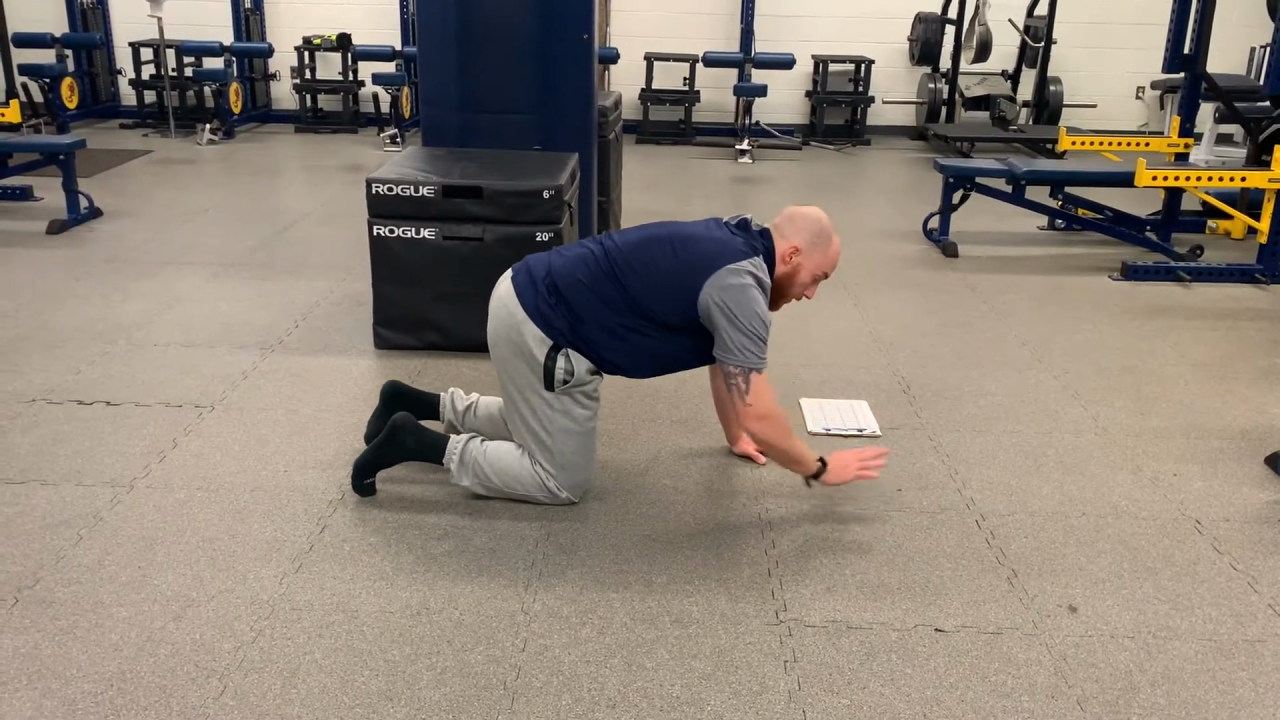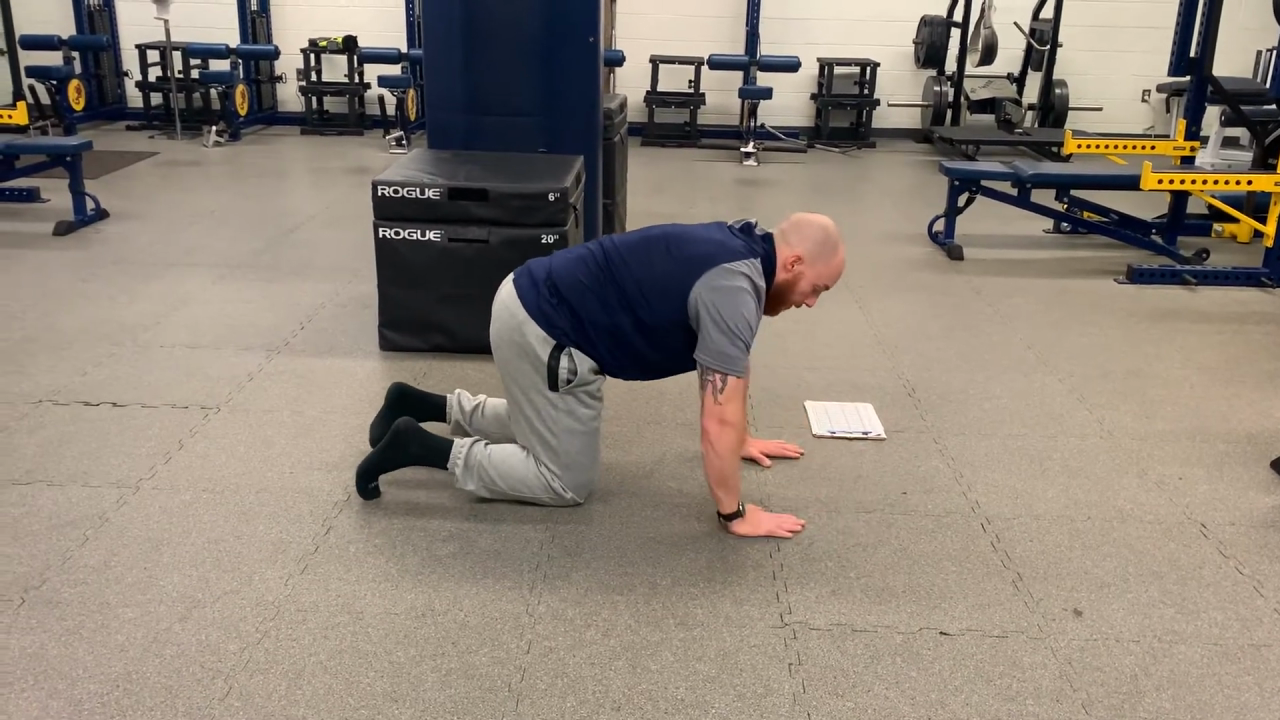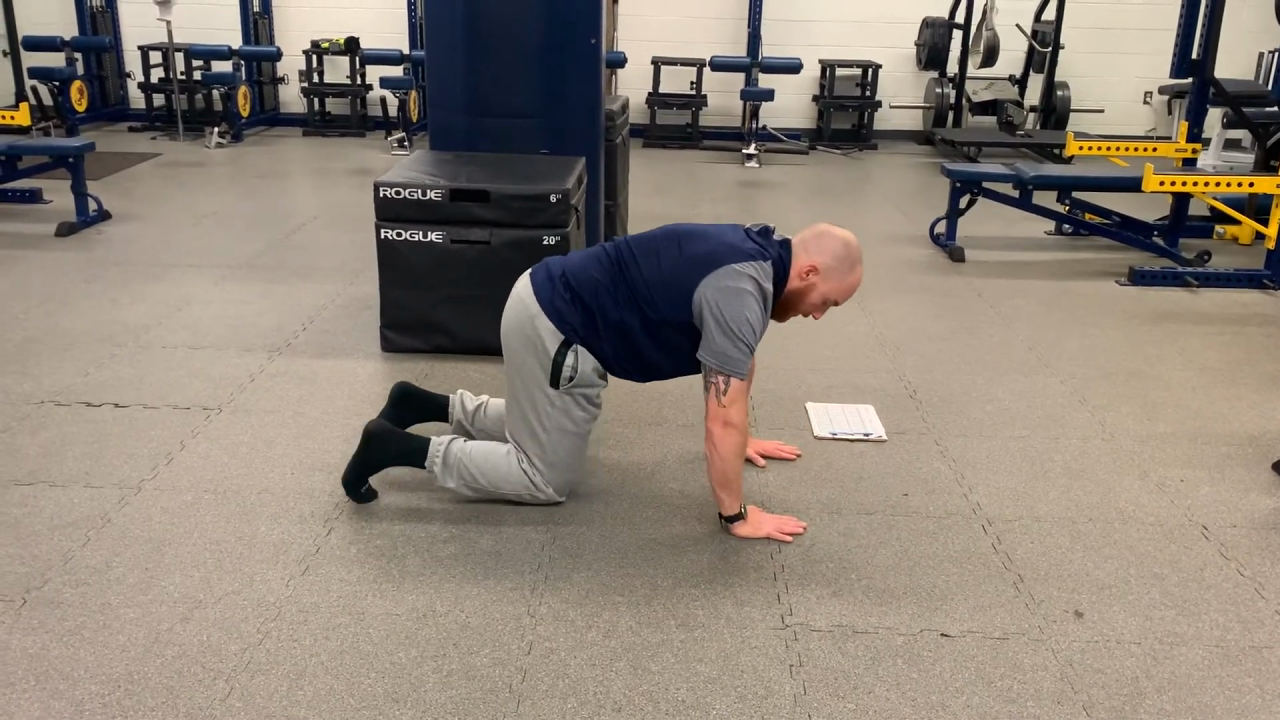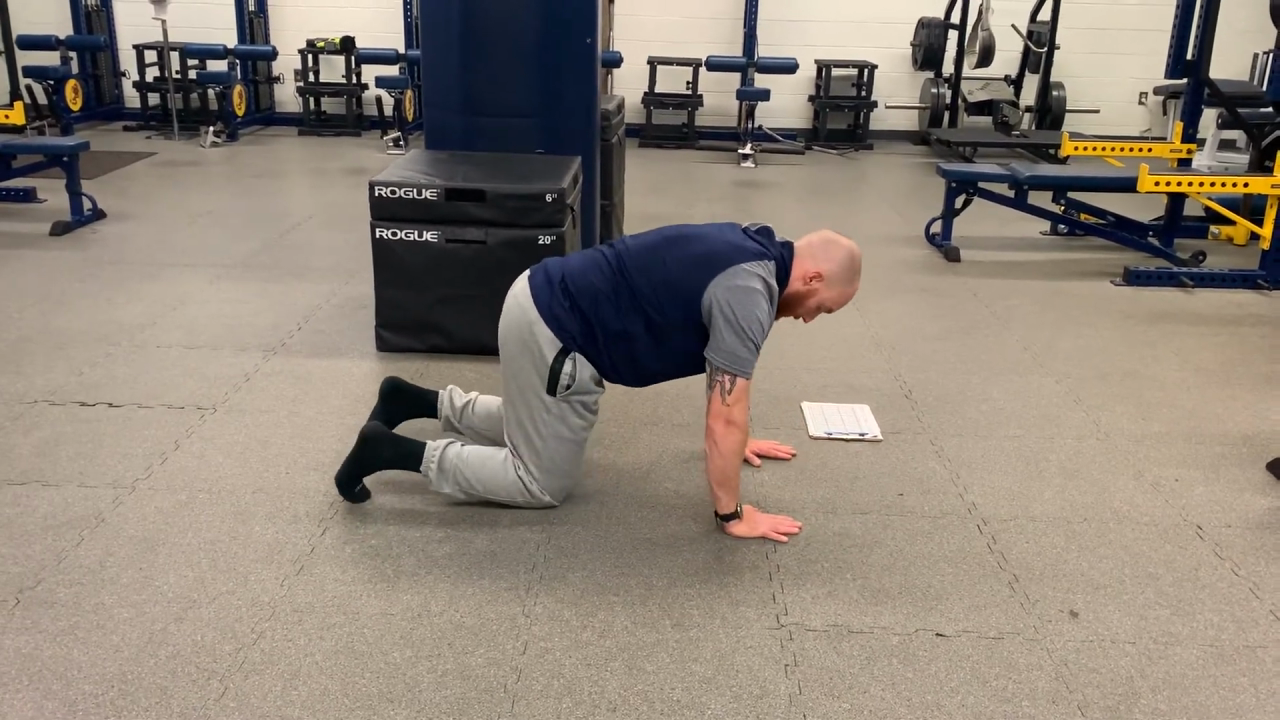
dt=0.5s
person 1, frame 1
left shoulder: (737, 245)
right shoulder: (738, 286)
left elbow: (723, 358)
right elbow: (759, 418)
left wrist: (737, 439)
right wrist: (823, 467)
left hip: (533, 299)
right hip: (543, 326)
left knee: (537, 427)
right knee: (562, 479)
left ankle: (421, 403)
right ankle: (422, 444)
person 1, frame 2
left shoulder: (742, 249)
right shoulder: (734, 290)
left elbow: (731, 365)
right elbow: (718, 420)
left wrist: (741, 440)
right wrist: (734, 514)
left hip: (531, 304)
right hip: (544, 330)
left knee: (542, 430)
right knee: (565, 481)
left ankle: (421, 404)
right ankle: (425, 448)
person 1, frame 3
left shoulder: (757, 253)
right shoulder: (741, 291)
left elbow: (738, 366)
right elbow: (722, 420)
left wrist: (740, 439)
right wrist: (737, 516)
left hip: (547, 305)
right hip: (555, 328)
left knee: (539, 429)
right knee: (546, 477)
left ankle: (425, 404)
right ankle: (401, 447)
person 1, frame 4
left shoulder: (753, 250)
right shoulder: (750, 292)
right elbow: (724, 418)
left wrist: (735, 439)
right wrist: (731, 515)
left hip: (543, 302)
right hip: (554, 334)
left knee: (533, 430)
right knee: (541, 482)
left ankle: (413, 399)
right ankle: (396, 452)
